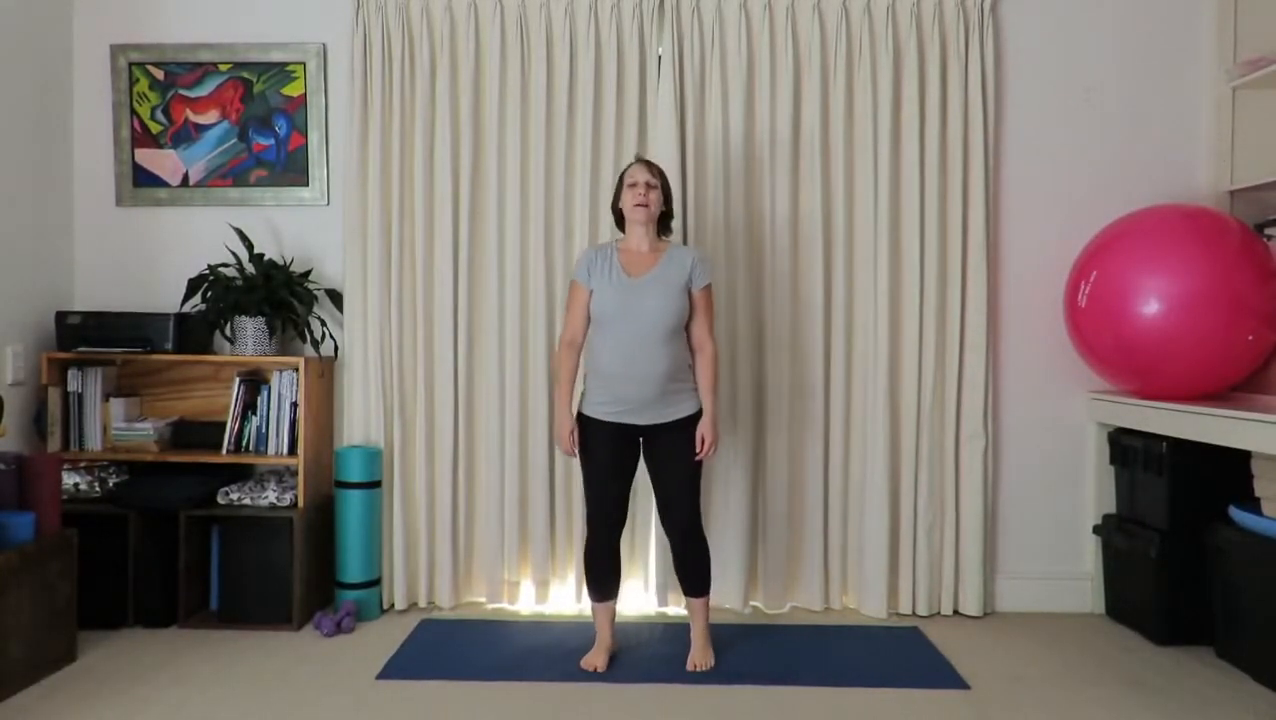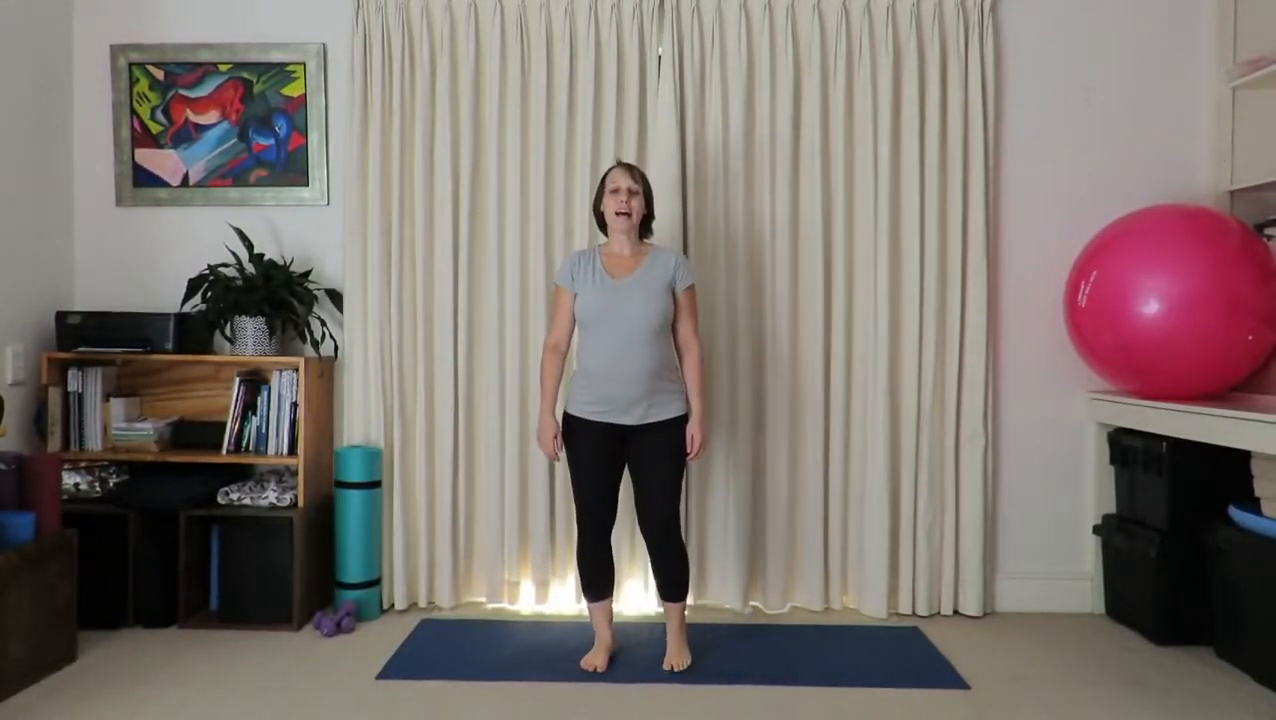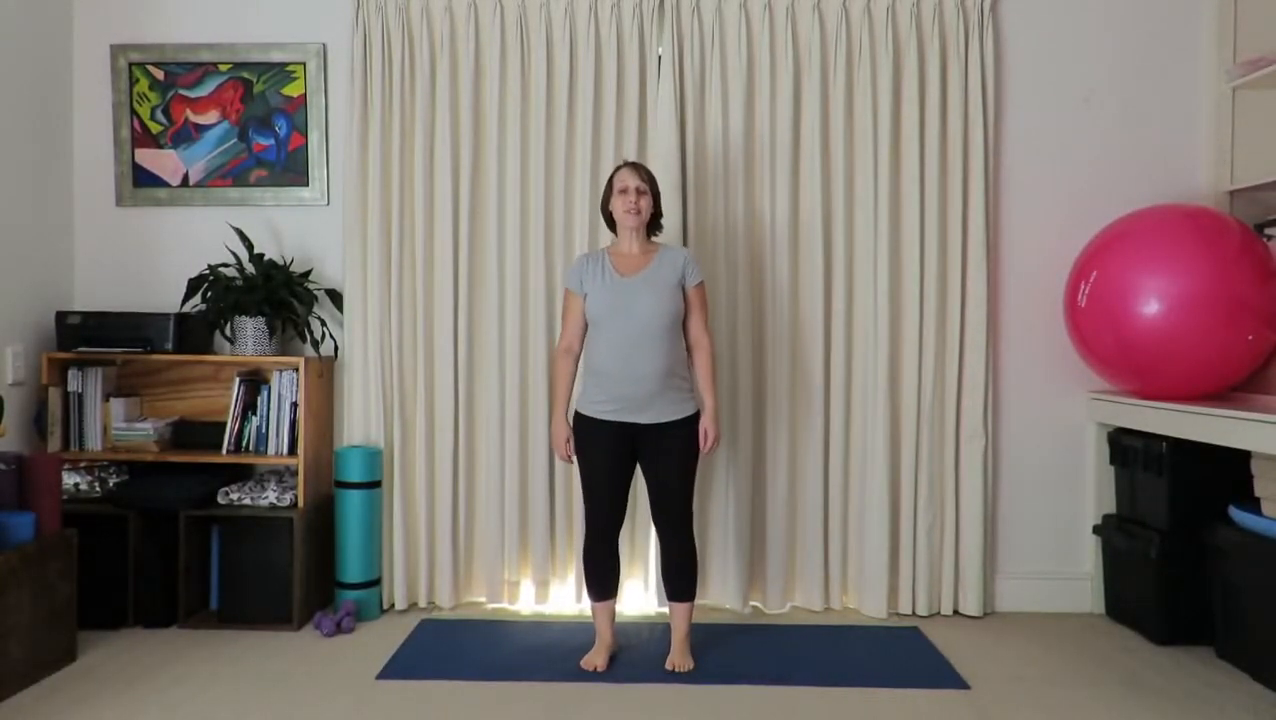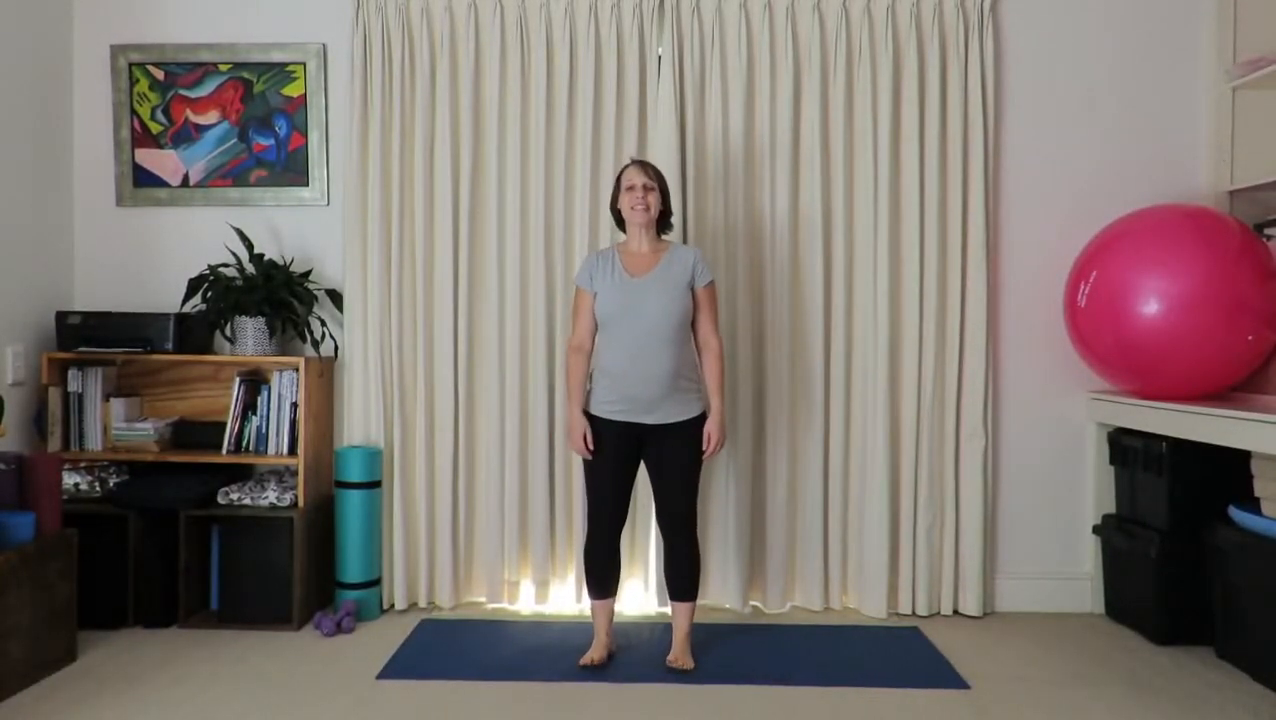
dt=0.4s
person 1, frame 1
left shoulder: (688, 263)
right shoulder: (593, 261)
left elbow: (702, 345)
right elbow: (571, 341)
left wrist: (709, 413)
right wrist: (563, 409)
left hip: (674, 418)
right hip: (604, 419)
left knee: (683, 524)
right knee: (603, 527)
left ankle: (700, 633)
right ankle: (603, 638)
person 1, frame 2
left shoulder: (671, 265)
right shoulder: (577, 266)
left elbow: (689, 346)
right elbow: (556, 344)
left wrist: (697, 414)
right wrist: (546, 412)
left hip: (660, 420)
right hip: (590, 420)
left knee: (661, 527)
right knee: (593, 527)
left ankle: (676, 634)
right ankle: (603, 637)
person 1, frame 3
left shoulder: (680, 263)
right shoulder: (586, 267)
left elbow: (699, 342)
right elbow: (568, 347)
left wrist: (710, 409)
right wrist: (558, 415)
left hip: (671, 419)
right hip: (601, 420)
left knee: (674, 525)
right knee: (601, 527)
left ankle: (680, 639)
right ankle: (603, 638)
person 1, frame 4
left shoulder: (690, 263)
right shoulder: (596, 265)
left elbow: (709, 343)
right elbow: (579, 345)
left wrist: (716, 410)
right wrist: (575, 411)
left hip: (677, 420)
right hip: (608, 418)
left knee: (678, 526)
right knee: (603, 525)
left ankle: (681, 640)
right ankle: (601, 637)
